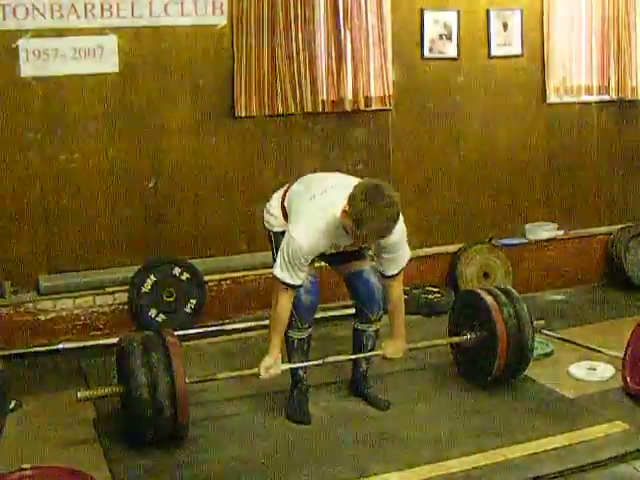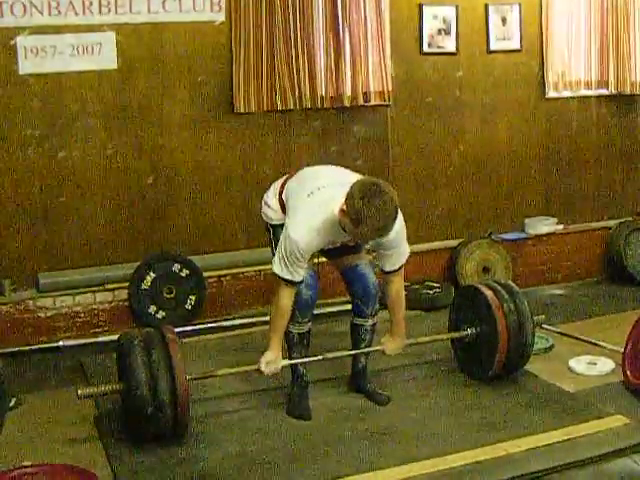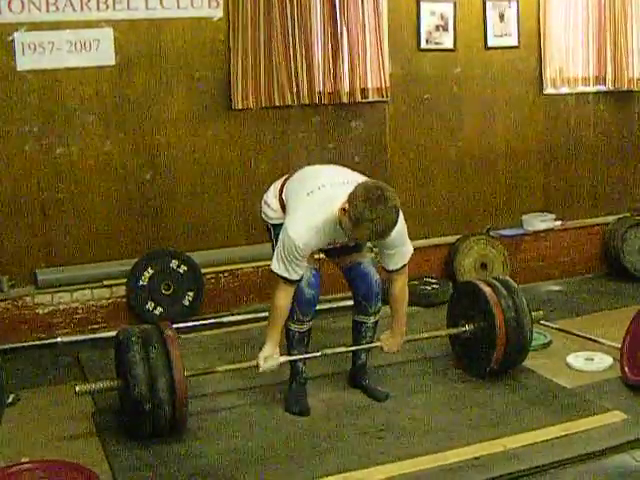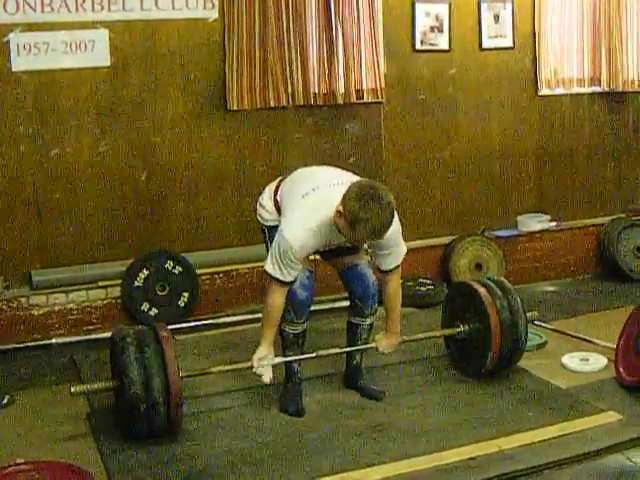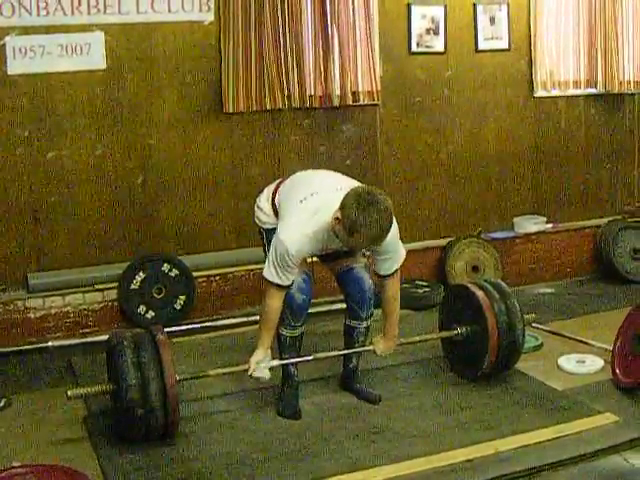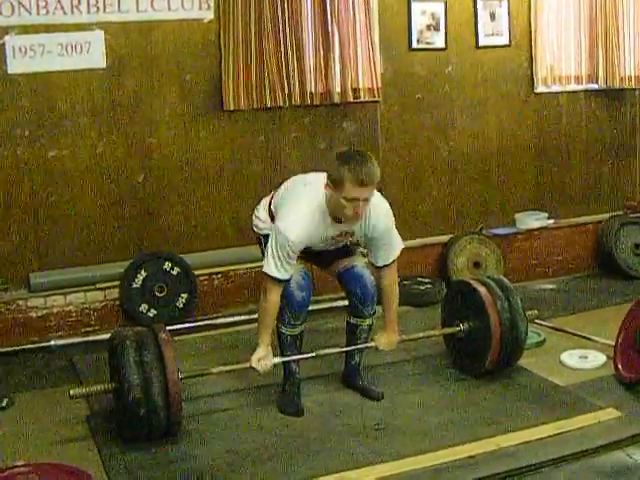
dt=0.5s
person 1, frame 1
left shoulder: (392, 226)
right shoulder: (306, 232)
left elbow: (393, 281)
right elbow: (285, 293)
left wrist: (397, 337)
right wrist: (274, 352)
left hip: (348, 226)
right hip: (286, 219)
left knee: (371, 291)
right knee: (304, 297)
left ankle: (360, 379)
right ankle: (299, 387)
person 1, frame 2
left shoulder: (391, 222)
right shoulder: (304, 228)
left elbow: (394, 278)
right elbow: (286, 290)
left wrist: (397, 334)
right wrist: (274, 348)
left hip: (344, 219)
right hip: (283, 211)
left knee: (367, 287)
right knee: (304, 292)
left ankle: (360, 374)
right ankle: (299, 382)
person 1, frame 3
left shoulder: (391, 221)
right shoulder: (302, 228)
left elbow: (398, 275)
right elbow: (284, 288)
left wrist: (397, 331)
right wrist: (271, 344)
right hip: (283, 210)
left knee: (370, 284)
right knee: (306, 290)
left ankle: (359, 372)
right ankle: (297, 379)
person 1, frame 4
left shoulder: (386, 221)
right shoulder: (298, 230)
left elbow: (390, 276)
right elbow: (277, 288)
left wrist: (393, 331)
right wrist: (266, 345)
right hip: (278, 212)
left knee: (366, 285)
right knee: (299, 292)
left ankle: (354, 372)
right ankle: (292, 380)
person 1, frame 5
left shoulder: (383, 226)
right shoulder: (295, 235)
left elbow: (390, 278)
right elbow: (275, 293)
left wrist: (390, 335)
right wrist: (263, 348)
right hip: (276, 214)
left knee: (362, 289)
right knee: (297, 294)
left ankle: (350, 374)
right ankle: (289, 382)
person 1, frame 6
left shoulder: (379, 212)
right shoulder: (294, 223)
left elbow: (388, 271)
right elbow: (272, 289)
left wrist: (391, 329)
right wrist: (264, 345)
left hip: (334, 240)
right hip: (273, 225)
left knee: (365, 287)
right knee: (296, 293)
left ankle: (353, 371)
right ankle: (291, 380)
